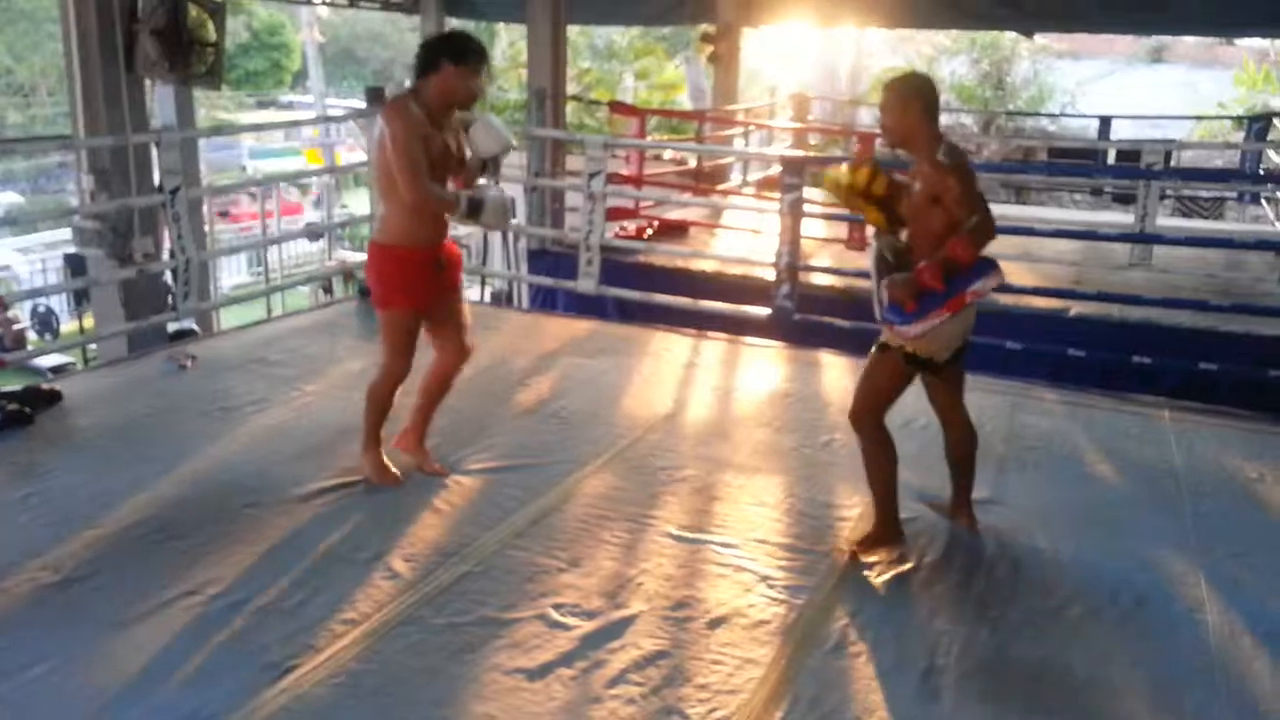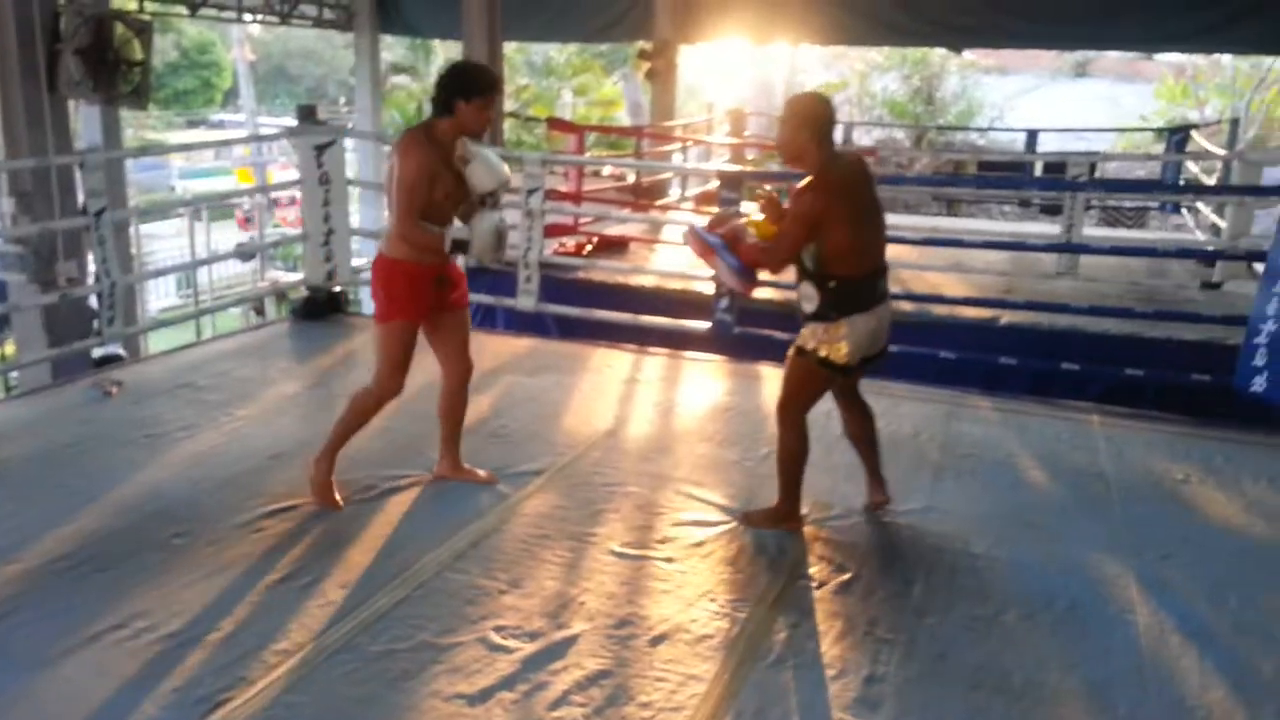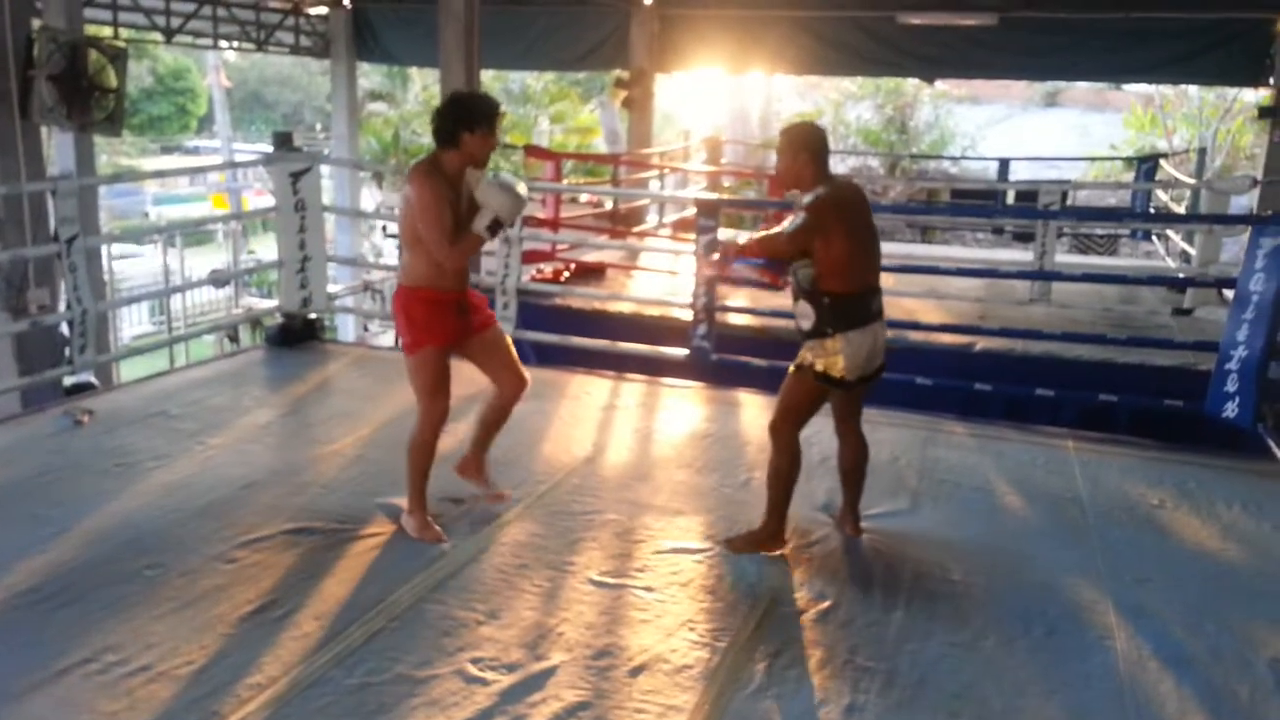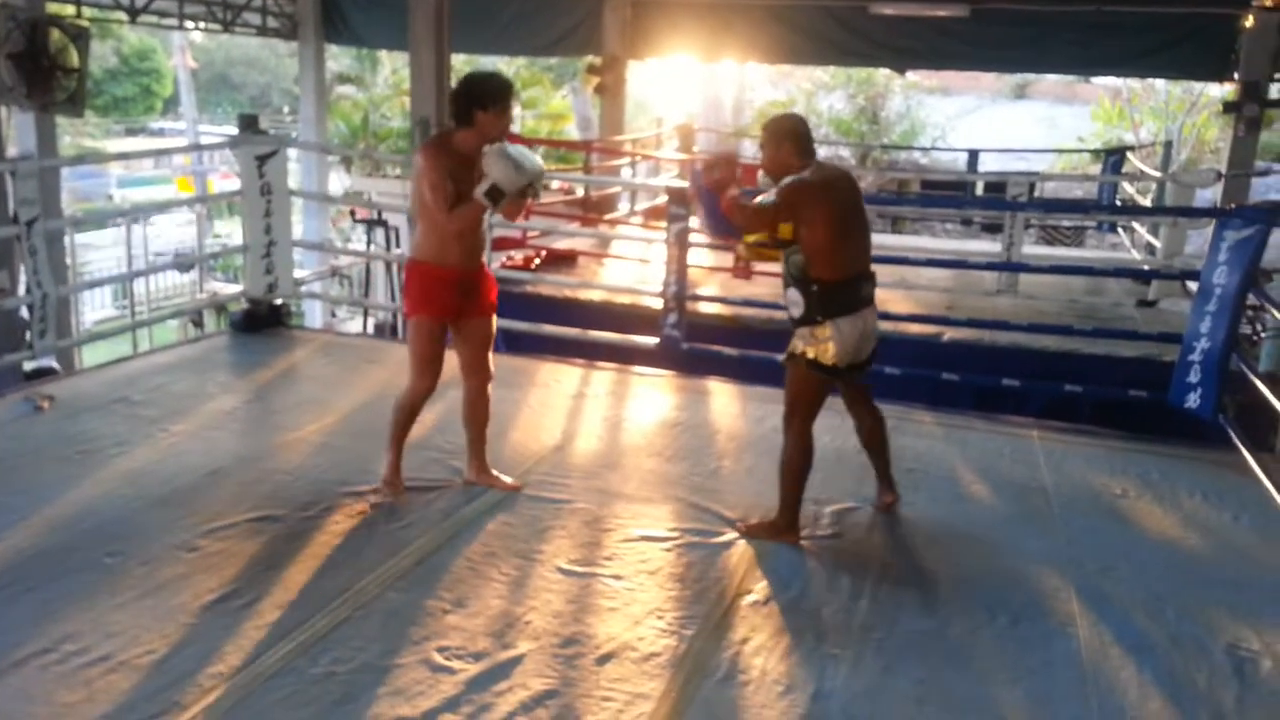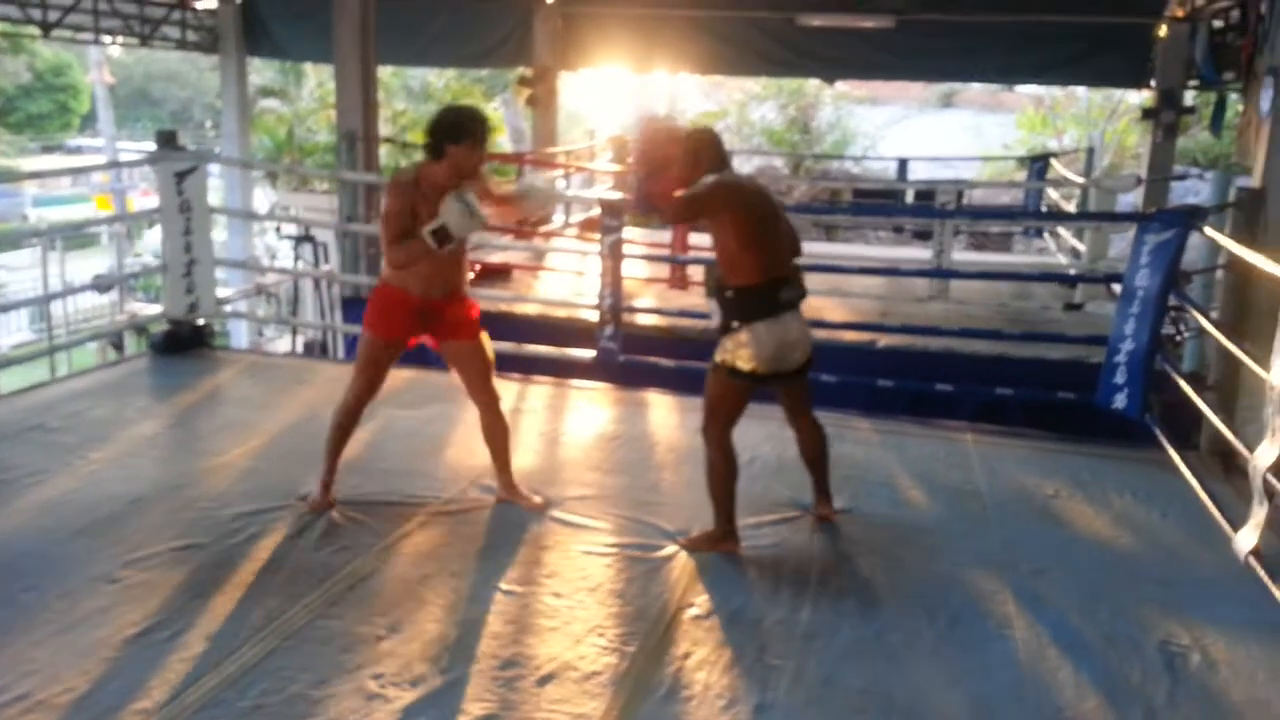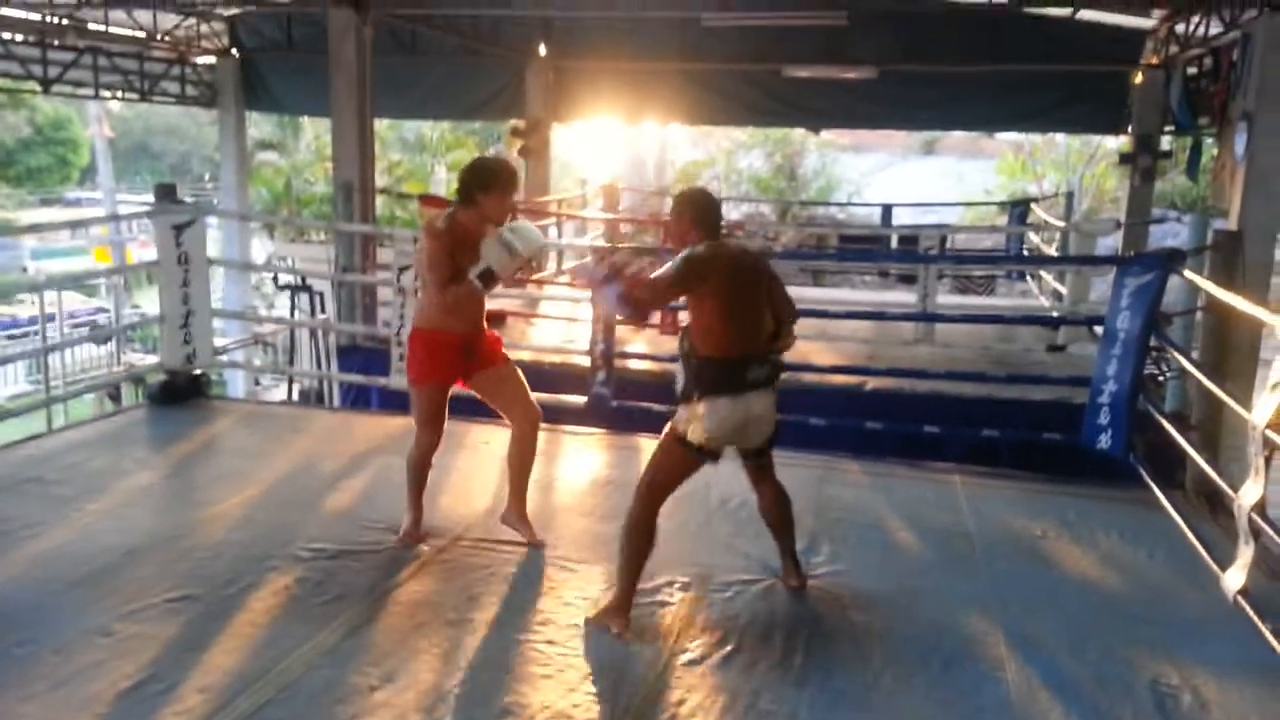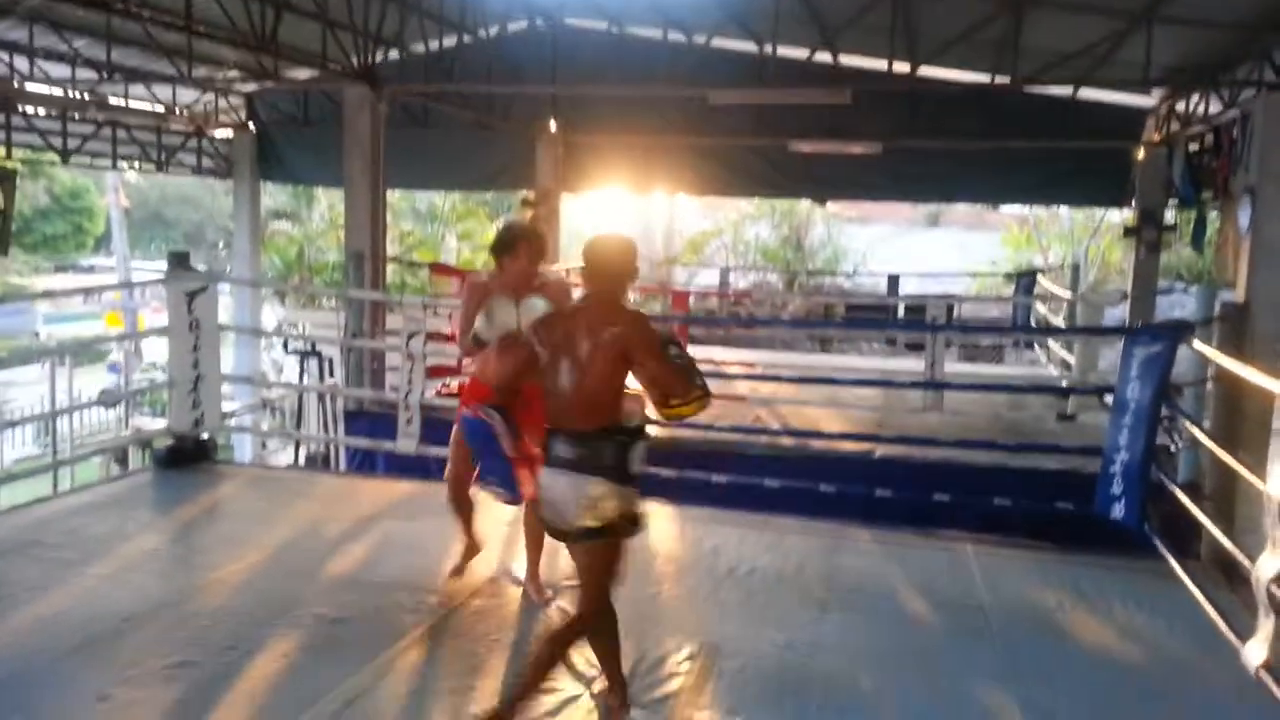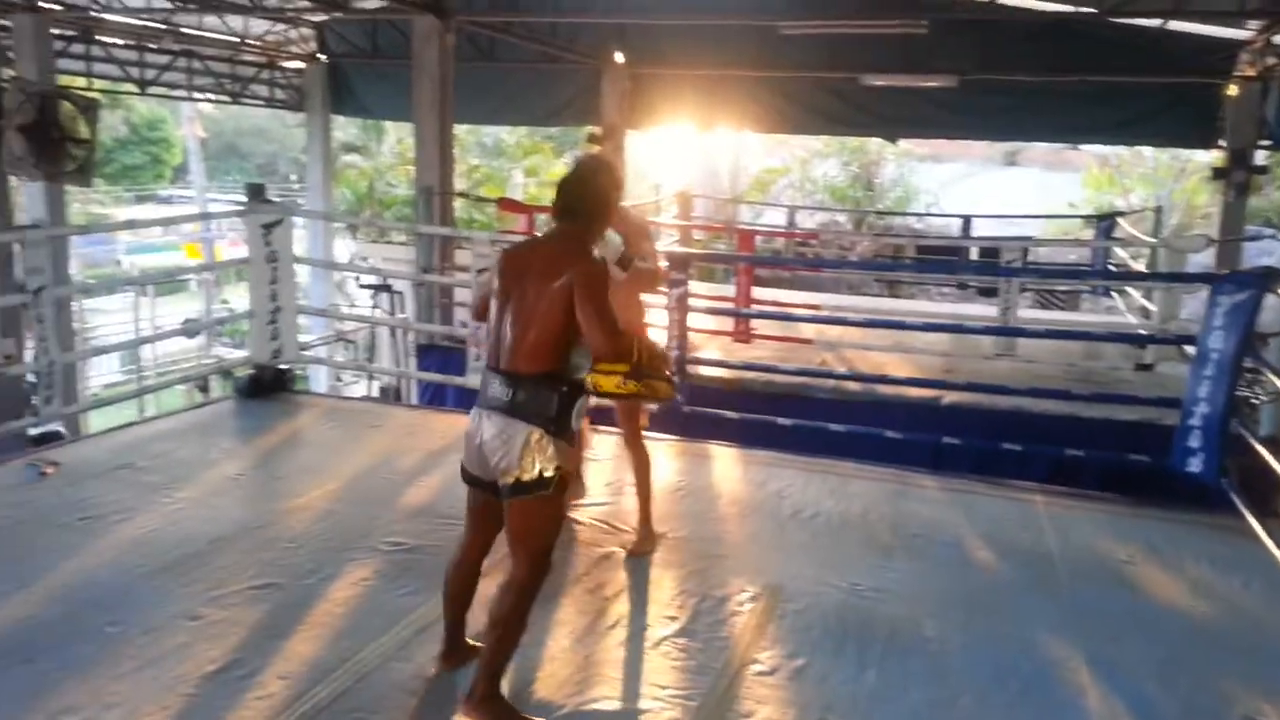
dt=0.5s
person 1, frame 1
left shoulder: (939, 166)
right shoulder: (933, 162)
left elbow: (979, 226)
left wrist: (924, 279)
right hip: (947, 312)
left knee: (864, 413)
right knee: (951, 408)
left ankle: (886, 524)
right ankle: (962, 504)
person 1, frame 2
left shoulder: (812, 193)
right shoulder: (853, 168)
left elbow: (776, 258)
right wrist: (782, 216)
left hip: (837, 320)
right hip: (873, 309)
left knee: (790, 413)
right knee: (847, 394)
left ankle: (786, 510)
right ankle: (876, 483)
person 1, frame 3
left shoulder: (820, 204)
right shoulder: (847, 193)
left elbow: (783, 243)
left wrist: (740, 247)
right wrist: (763, 246)
left hip: (835, 338)
right hip: (867, 330)
left knee: (783, 431)
right knee: (849, 424)
left ankle: (771, 530)
right ankle: (850, 515)
person 1, frame 4
left shoulder: (799, 188)
right shoulder: (841, 179)
left elbow: (748, 217)
left wrist: (727, 193)
right wrist: (777, 235)
left hip: (826, 324)
right hip: (859, 313)
left knee: (796, 423)
right knee: (860, 401)
left ankle: (785, 523)
right ankle: (885, 487)
person 1, frame 5
left shoulder: (718, 191)
right shoulder: (756, 192)
left elbow: (676, 211)
right elbow: (791, 246)
left wrist: (669, 172)
left hip: (751, 332)
right hip: (790, 321)
left knee: (715, 432)
right knee: (801, 415)
left ankle: (724, 533)
right ankle: (824, 500)
person 1, frame 6
left shoulder: (699, 259)
right shoulder: (754, 261)
left elbow: (644, 298)
right elbow: (787, 315)
left wrist: (621, 279)
left hip: (713, 402)
right hip: (759, 396)
left knee: (646, 502)
right knee: (766, 481)
left ankle: (621, 606)
right ankle: (792, 568)
person 1, frame 7
left shoulder: (547, 327)
right shoulder: (629, 325)
left elbow: (503, 383)
right elbow: (676, 390)
right wrist: (671, 355)
left hip: (556, 472)
right hip: (601, 479)
left knee: (598, 587)
right knee: (591, 608)
person 1, frame 8
left shoulder: (513, 257)
right shoulder: (584, 265)
left elbow: (483, 310)
right elbow: (605, 344)
right wrist: (646, 353)
left hip: (487, 414)
right hip: (533, 427)
left knee: (477, 539)
right knee: (530, 568)
left ankle: (453, 646)
person 2, frame 1
left shoulder: (450, 119)
right shoulder: (401, 115)
left elbow: (460, 178)
right elbow: (417, 196)
left wrist: (486, 158)
right wrist: (472, 206)
left hip: (437, 254)
right hip: (398, 260)
left knee: (454, 353)
right knee: (396, 366)
left ankle: (412, 436)
right ankle: (371, 449)
person 2, frame 2
left shoulder: (456, 147)
right shoulder: (417, 149)
right elbow: (405, 229)
left wrist: (481, 193)
left hip: (441, 274)
right hip: (402, 275)
left knee: (459, 369)
right knee: (388, 384)
left ankle: (450, 461)
right ankle: (325, 462)
person 2, frame 3
left shoulder: (466, 176)
right shoulder: (425, 181)
right elbow: (450, 255)
left wrist: (497, 211)
right wrist: (491, 222)
left hip: (461, 299)
right hip: (422, 304)
left knee: (513, 381)
right knee: (434, 411)
left ankle: (474, 462)
right ankle: (414, 509)
person 2, frame 4
left shoulder: (488, 155)
right shoulder: (433, 156)
left elbow: (511, 214)
right elbow: (450, 223)
left wrist: (522, 185)
right wrist: (493, 188)
left hip: (473, 279)
right hip: (430, 279)
left knee: (478, 376)
right knee: (424, 382)
left ankle: (477, 466)
right ankle: (393, 460)
person 2, frame 5
left shoulder: (470, 180)
right shoulder: (405, 187)
left elbow: (505, 208)
right elbow: (395, 259)
left wrist: (521, 204)
right wrist: (441, 233)
left hip: (451, 305)
right hip: (397, 300)
left knee: (487, 398)
right knee: (359, 394)
left ankle: (507, 484)
right ankle: (326, 480)
person 2, frame 6
left shoulder: (489, 228)
right shoulder: (440, 235)
right elbow: (444, 300)
left hip: (477, 339)
right hip: (433, 344)
left knee: (528, 417)
right knee: (428, 438)
left ankle: (516, 510)
right ankle: (413, 515)
person 2, frame 7
left shoulder: (554, 291)
right shoulder: (478, 289)
right elbow: (463, 347)
right wrist: (483, 336)
left hip: (532, 395)
right hip: (485, 393)
right knee: (455, 479)
left ankle: (533, 574)
right ankle: (470, 542)
person 2, frame 8
left shoulder: (633, 228)
left elbow: (653, 278)
left wrist: (621, 262)
left hip: (626, 334)
left knee: (631, 432)
left ankle: (646, 526)
right ankle: (575, 481)
